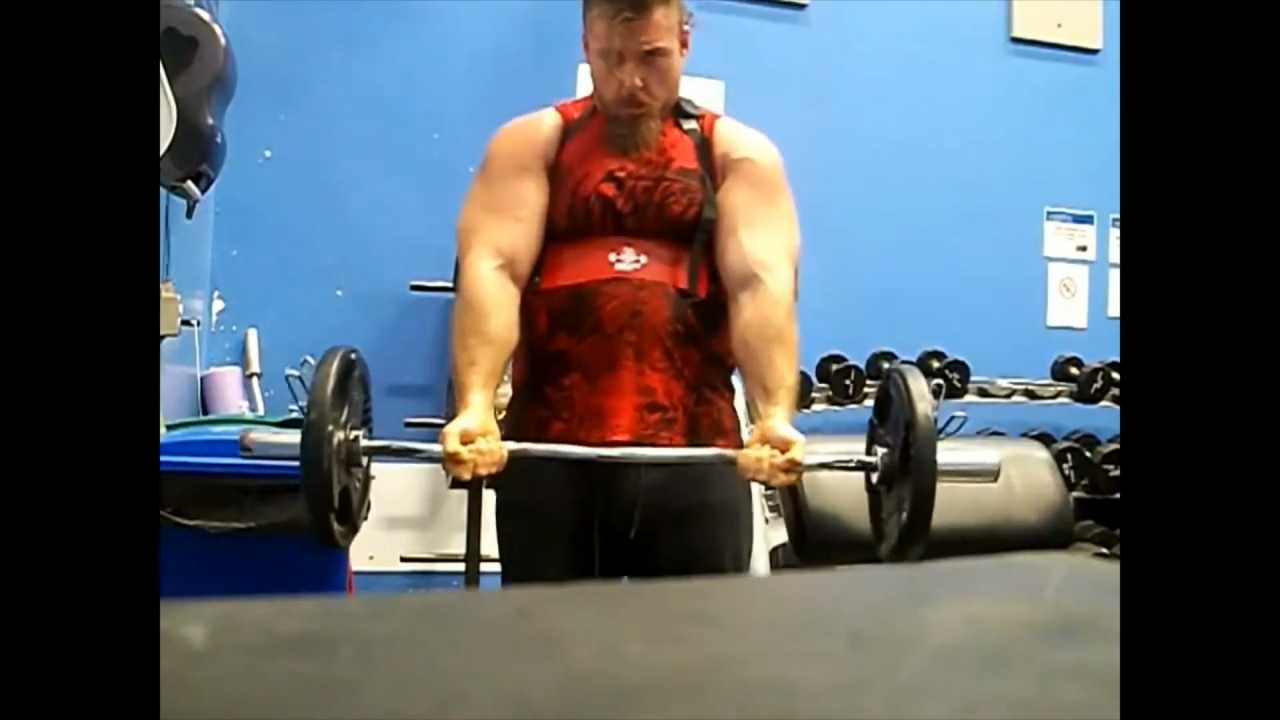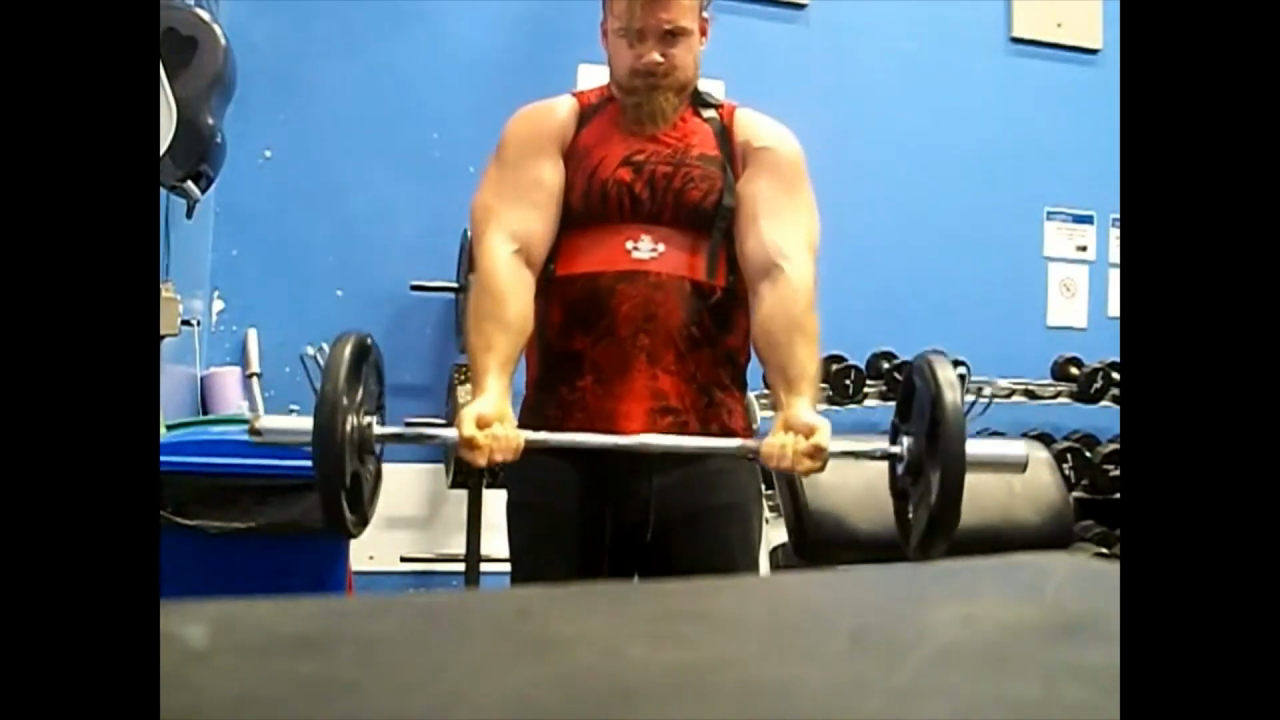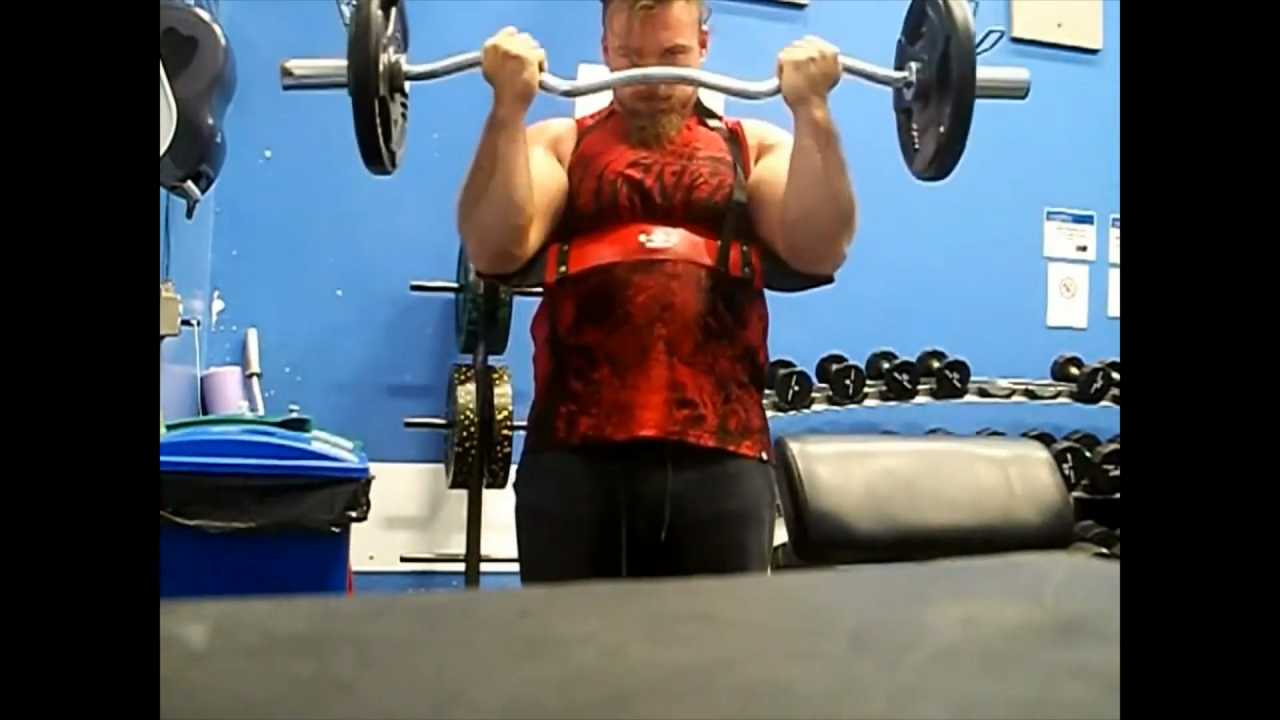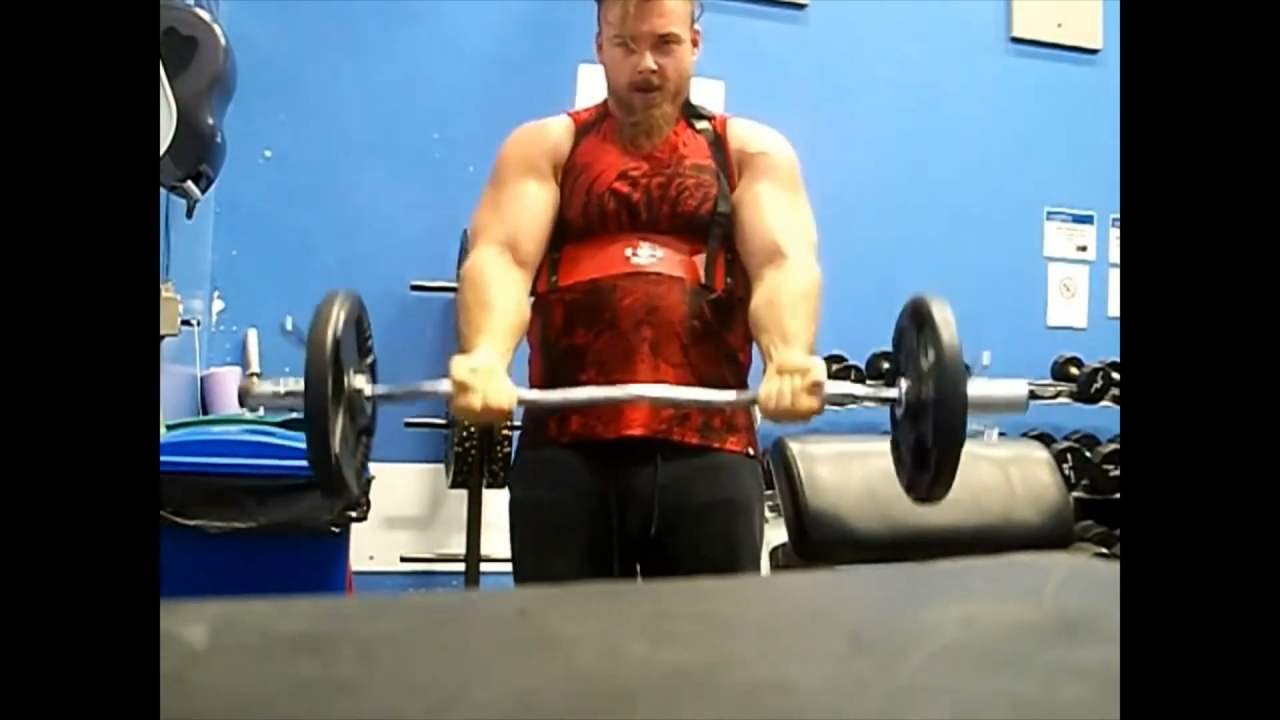
dt=1s
person 1, frame 1
left shoulder: (738, 153)
right shoulder: (531, 144)
left elbow: (762, 284)
right elbow: (491, 270)
left wrist: (775, 416)
right wrist: (475, 404)
left hip: (693, 453)
right hip: (551, 448)
person 1, frame 2
left shoulder: (757, 142)
right shoulder: (547, 128)
left elbow: (782, 273)
right elbow: (506, 255)
left wrist: (797, 403)
right wrist: (491, 392)
left hip: (706, 449)
right hip: (564, 446)
person 1, frame 3
left shoulder: (756, 146)
right shoulder: (555, 144)
left elbow: (821, 251)
right elbow: (493, 249)
left wrist: (810, 110)
right wrist: (508, 106)
left hip: (719, 451)
right hip: (575, 447)
person 1, frame 4
left shoulder: (751, 149)
right shoulder: (544, 145)
left elbow: (784, 260)
right elbow: (501, 256)
left wrist: (790, 361)
right wrist: (486, 357)
left hip: (708, 446)
right hip: (568, 445)
